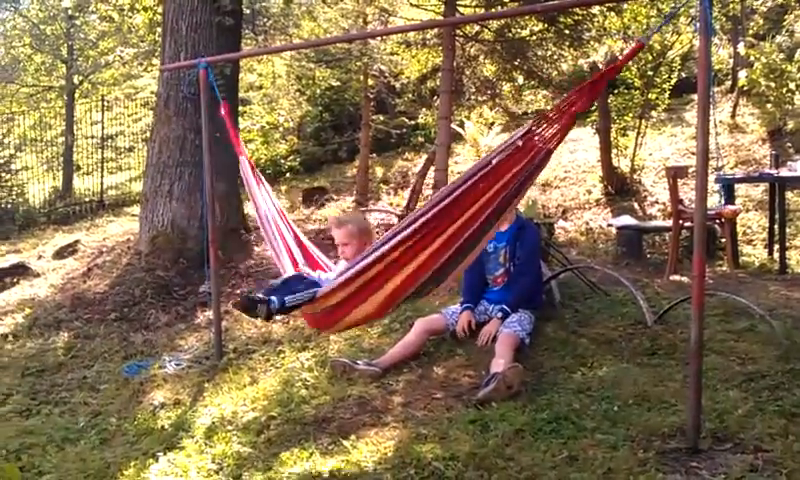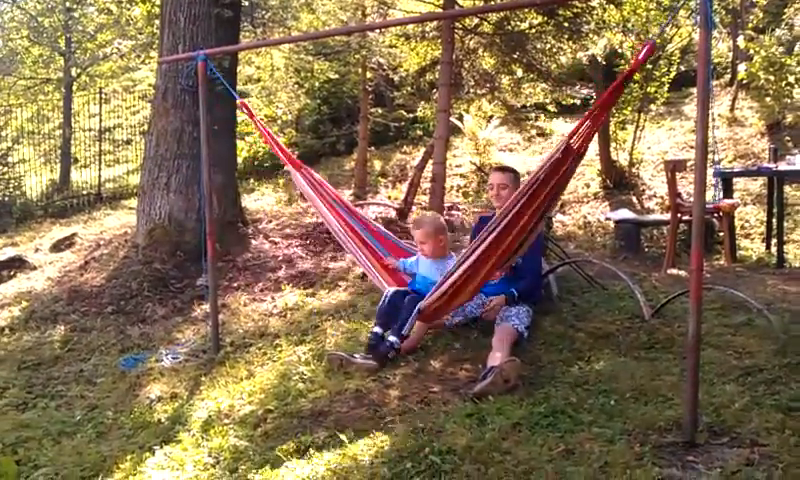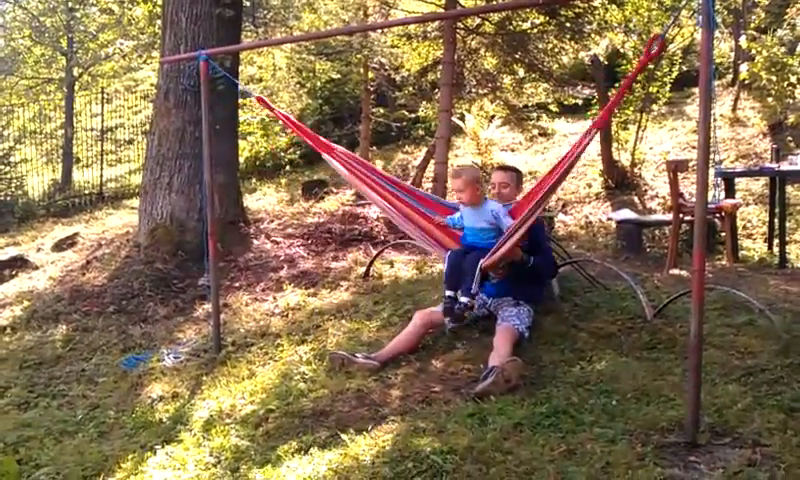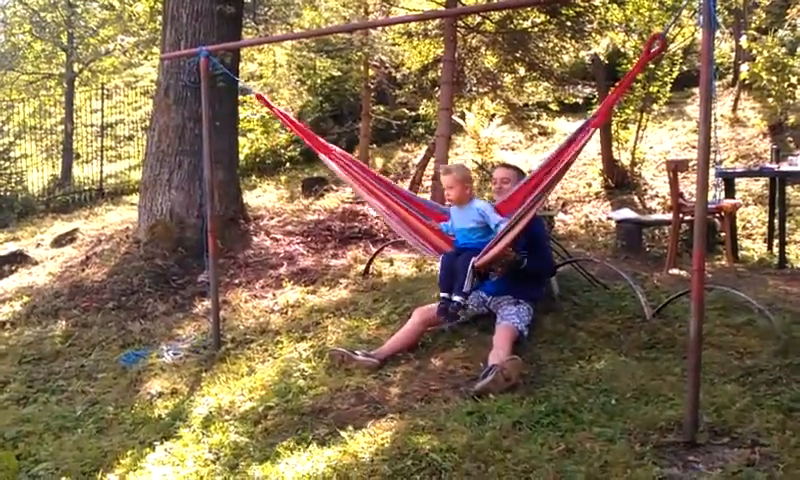
dt=0.3s
person 1, frame 1
left shoulder: (528, 232)
left elbow: (528, 278)
right elbow: (473, 272)
left wrist: (500, 316)
right wrist: (467, 308)
left hip: (517, 306)
right hip: (484, 301)
left knee: (506, 340)
right knee: (424, 324)
left ankle: (498, 380)
right ankle: (376, 366)
person 1, frame 2
right shoulder: (482, 224)
left elbow: (532, 274)
left wrist: (506, 297)
left hip: (516, 299)
right hip: (480, 295)
left knee: (502, 339)
left ankle: (496, 375)
person 1, frame 3
left shoulder: (532, 225)
left elbow: (550, 270)
left wrist: (523, 258)
left hip: (517, 298)
right hip: (481, 293)
left knee: (505, 337)
right knee: (423, 317)
left ankle: (496, 374)
right ankle: (376, 359)
person 1, frame 4
left shoulder: (532, 223)
left elbow: (546, 268)
left wrist: (516, 259)
left hip: (516, 297)
right hip: (481, 291)
left knee: (504, 336)
right knee: (422, 313)
left ankle: (495, 373)
right ankle: (376, 356)
person 2, frame 1
right shoulder: (343, 263)
right wrist: (314, 275)
left knee: (312, 288)
right knee: (297, 278)
left ankle: (267, 307)
right ankle: (259, 301)
person 2, frame 2
left shoulder: (450, 264)
right shoulder: (421, 257)
right wrist: (399, 264)
right hip: (415, 293)
left knee: (412, 304)
right knee: (392, 294)
left ankle: (392, 344)
right ankle: (376, 335)
person 2, frame 3
left shoulder: (493, 209)
right shoulder: (463, 207)
left elbow: (511, 228)
right wrist: (447, 221)
left hip: (489, 249)
right hip: (468, 246)
left knee: (472, 261)
right knee: (453, 256)
left ankle: (465, 301)
right ankle: (450, 297)
person 2, frame 4
left shoulder: (481, 208)
right shoulder: (454, 210)
left elbow: (500, 225)
right wrist: (442, 227)
left hip: (481, 249)
right hip: (461, 248)
left knee: (463, 262)
right knee: (446, 259)
left ankle: (458, 302)
right ankle: (445, 297)
